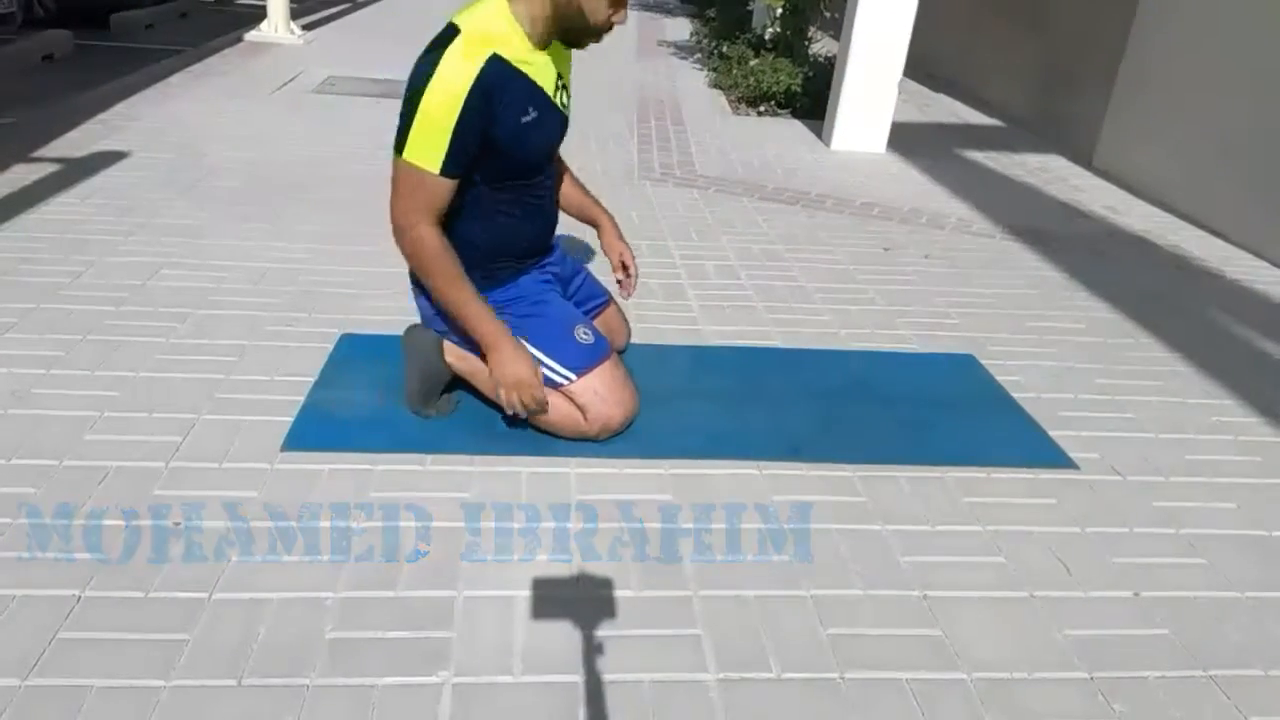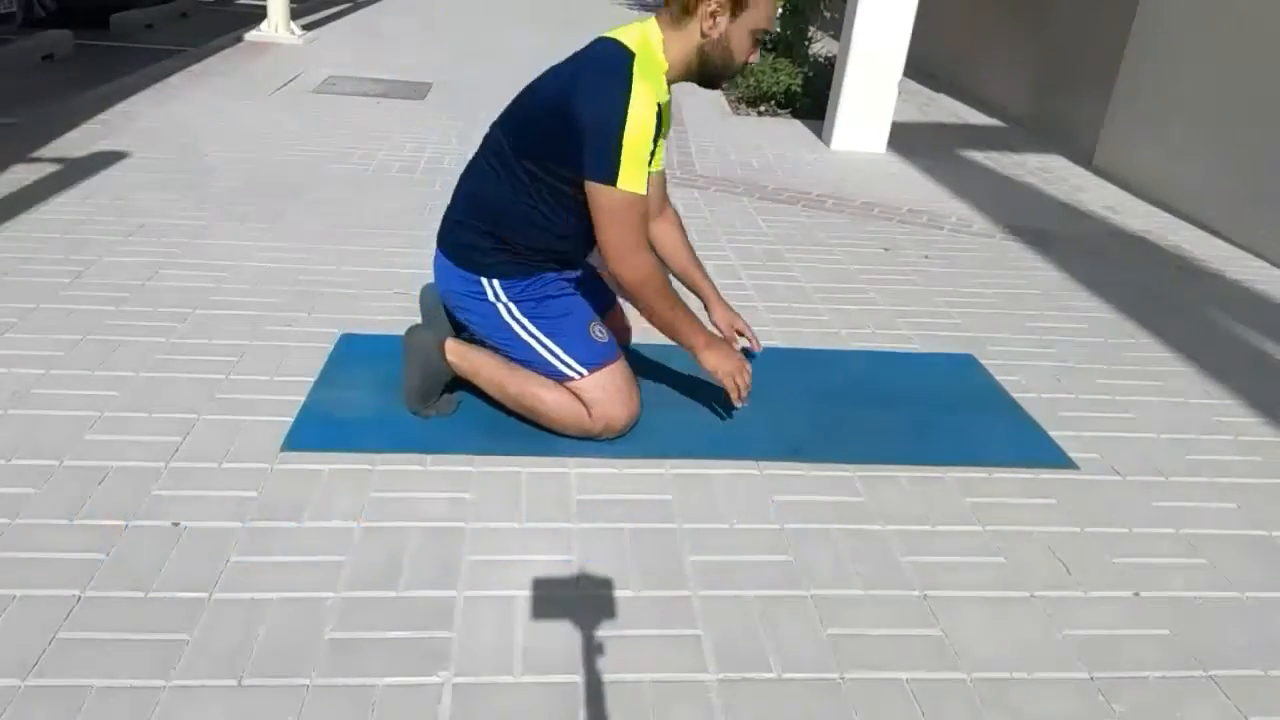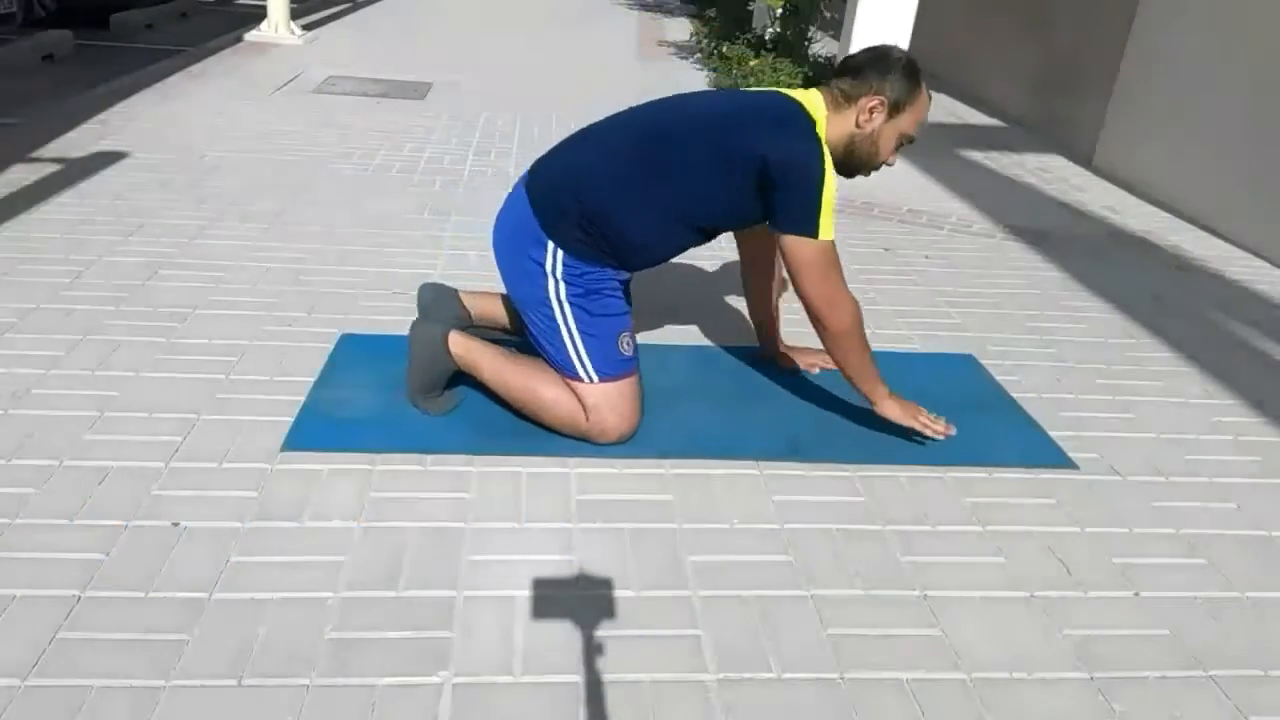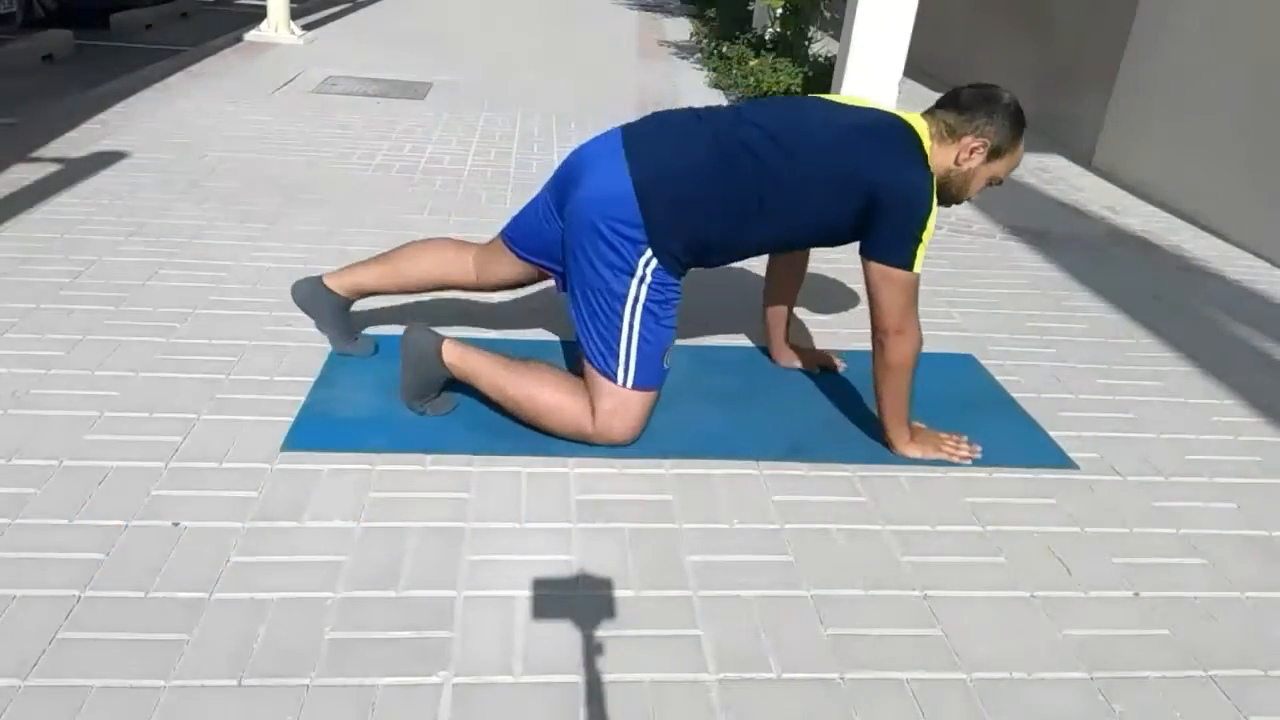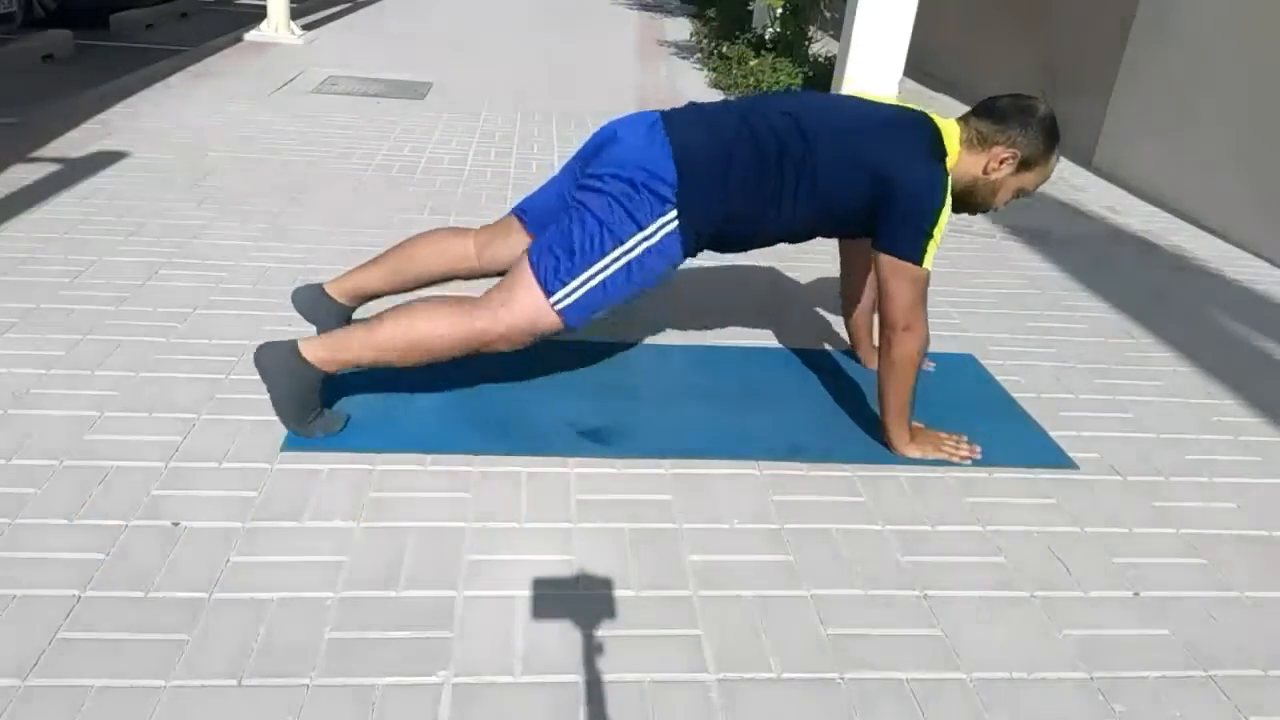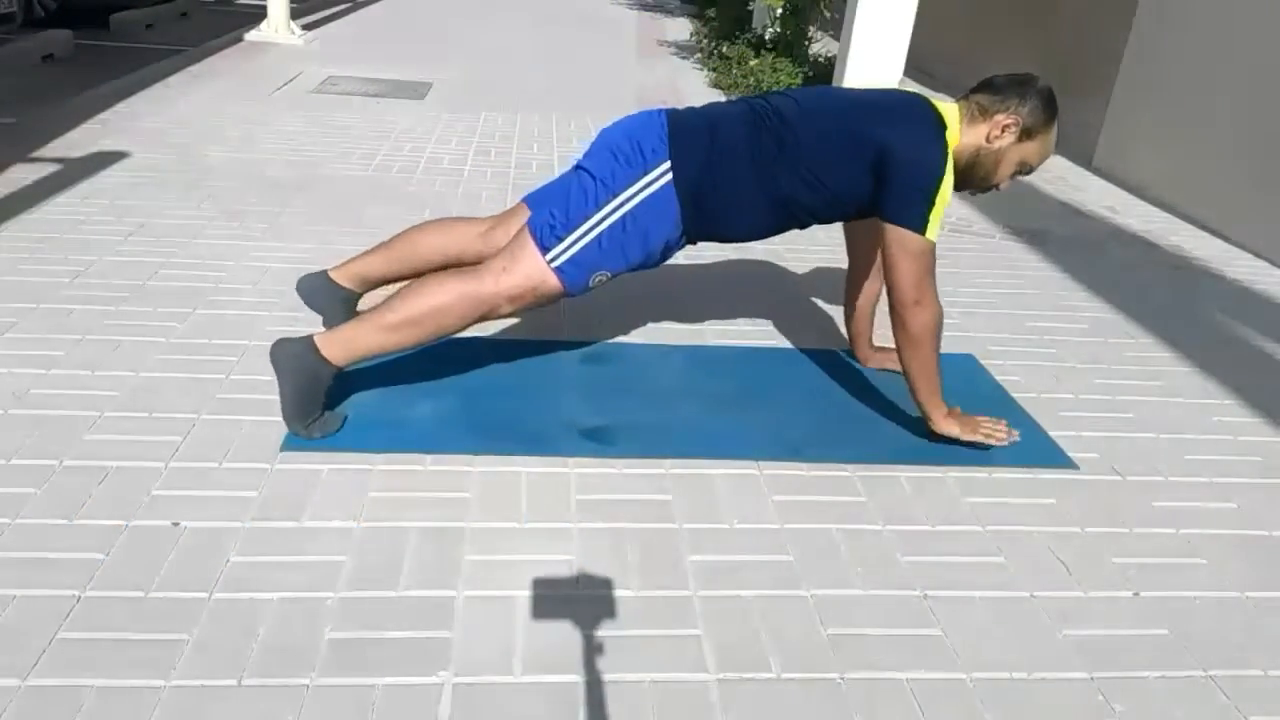
dt=0.4s
person 1, frame 1
left shoulder: (553, 39)
right shoulder: (463, 68)
right elbow: (415, 226)
left wrist: (604, 222)
right wrist: (499, 344)
right hip: (480, 284)
left knee: (614, 335)
right knee: (611, 409)
left ankle: (468, 328)
right ankle: (451, 351)
person 1, frame 2
left shoulder: (643, 75)
right shoulder: (623, 87)
left elbow: (657, 214)
right elbow: (625, 257)
left wrist: (713, 301)
right wrist: (705, 346)
left hip: (538, 251)
right hip: (494, 270)
left knee: (615, 334)
right knee: (614, 410)
left ankle: (463, 314)
right ankle: (450, 352)
person 1, frame 3
left shoulder: (780, 120)
right shoulder: (801, 148)
left elbow: (759, 250)
right elbow: (829, 303)
left wrist: (772, 343)
right wrist: (882, 398)
left hip: (553, 217)
right hip: (554, 242)
right knee: (611, 417)
left ankle: (461, 306)
right ankle: (453, 345)
person 1, frame 4
left shoulder: (865, 130)
right shoulder: (907, 181)
left elbow: (790, 235)
right elbow: (896, 331)
left wrist: (780, 347)
right wrist: (902, 436)
left hip: (611, 161)
right hip: (635, 226)
left knee: (487, 262)
right knee: (613, 420)
left ankle: (331, 289)
right ankle: (447, 356)
person 1, frame 5
left shoulder: (897, 133)
right shoulder: (921, 177)
left elbow: (859, 251)
right elbow: (906, 325)
left wrist: (862, 348)
right wrist: (902, 434)
left hip: (643, 145)
right hip: (657, 194)
left knee: (487, 247)
right knee: (500, 319)
left ankle: (330, 297)
right ankle: (305, 360)
person 1, frame 6
left shoulder: (898, 130)
right shoulder: (923, 150)
left elbow: (866, 257)
right elbow: (915, 300)
left wrist: (862, 349)
right wrist: (936, 412)
left hip: (664, 161)
right hip: (661, 172)
left knee: (492, 235)
right knee: (504, 281)
left ankle: (338, 281)
right ankle: (318, 355)
